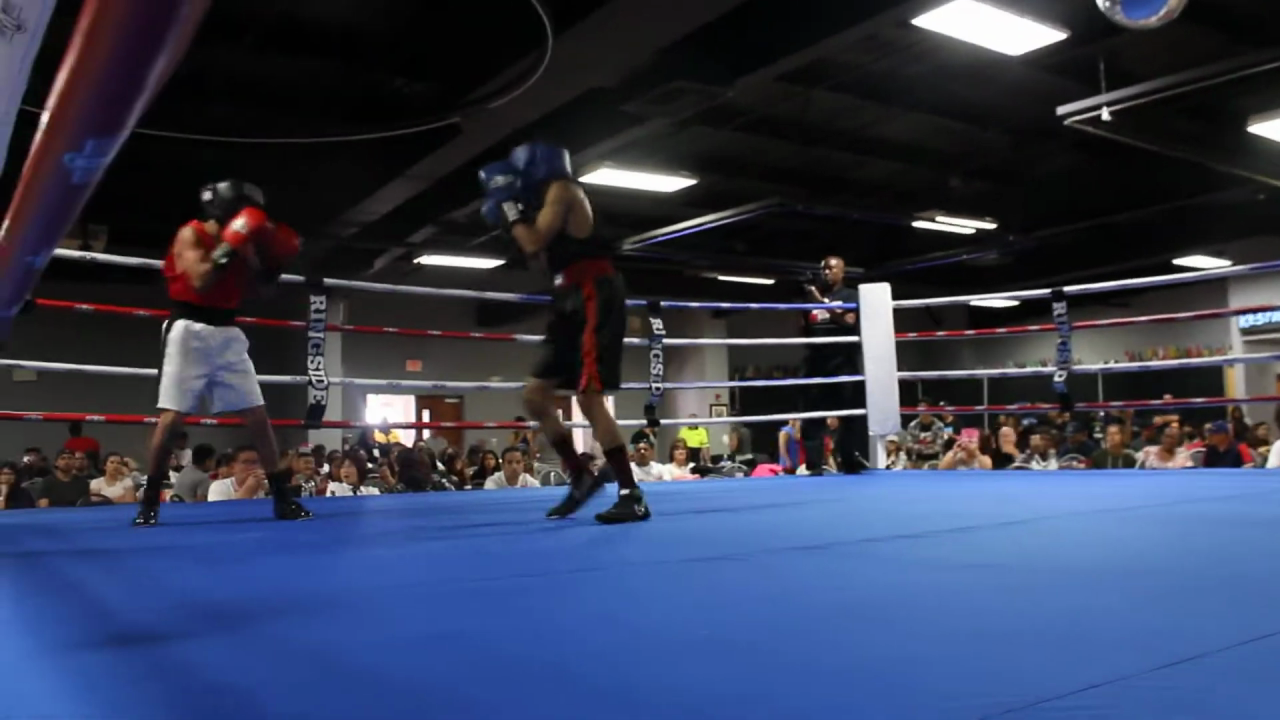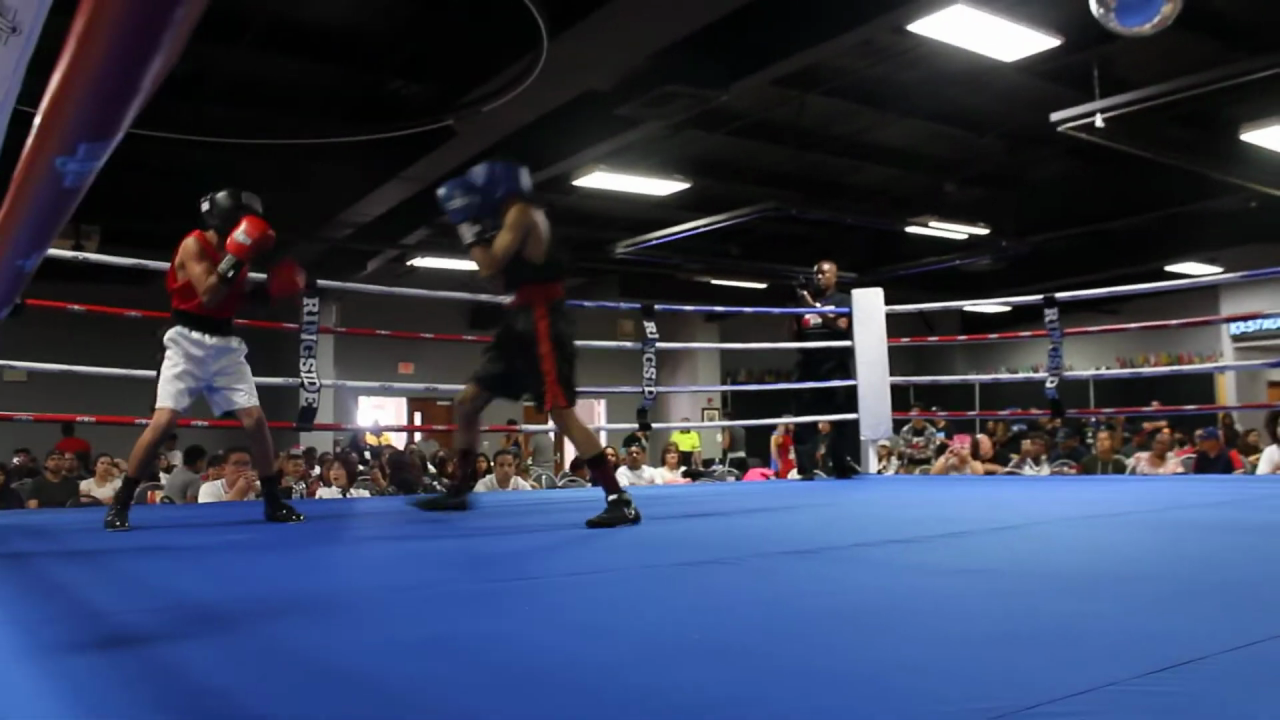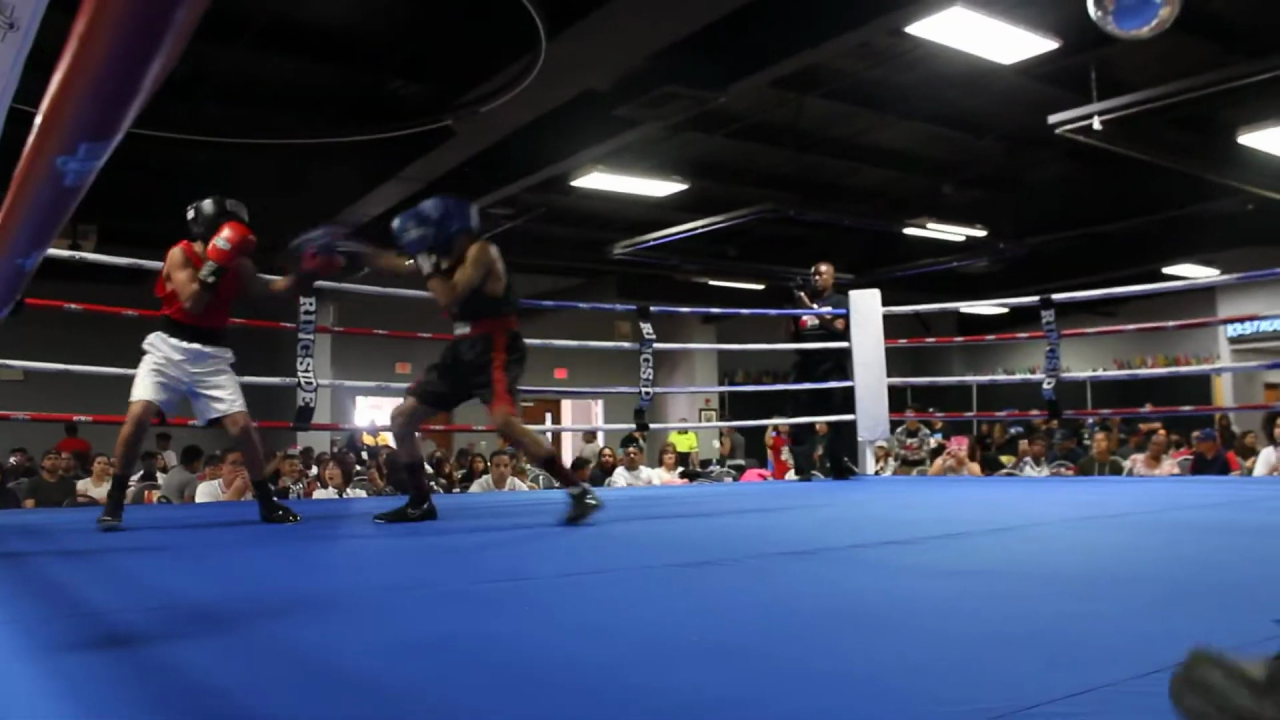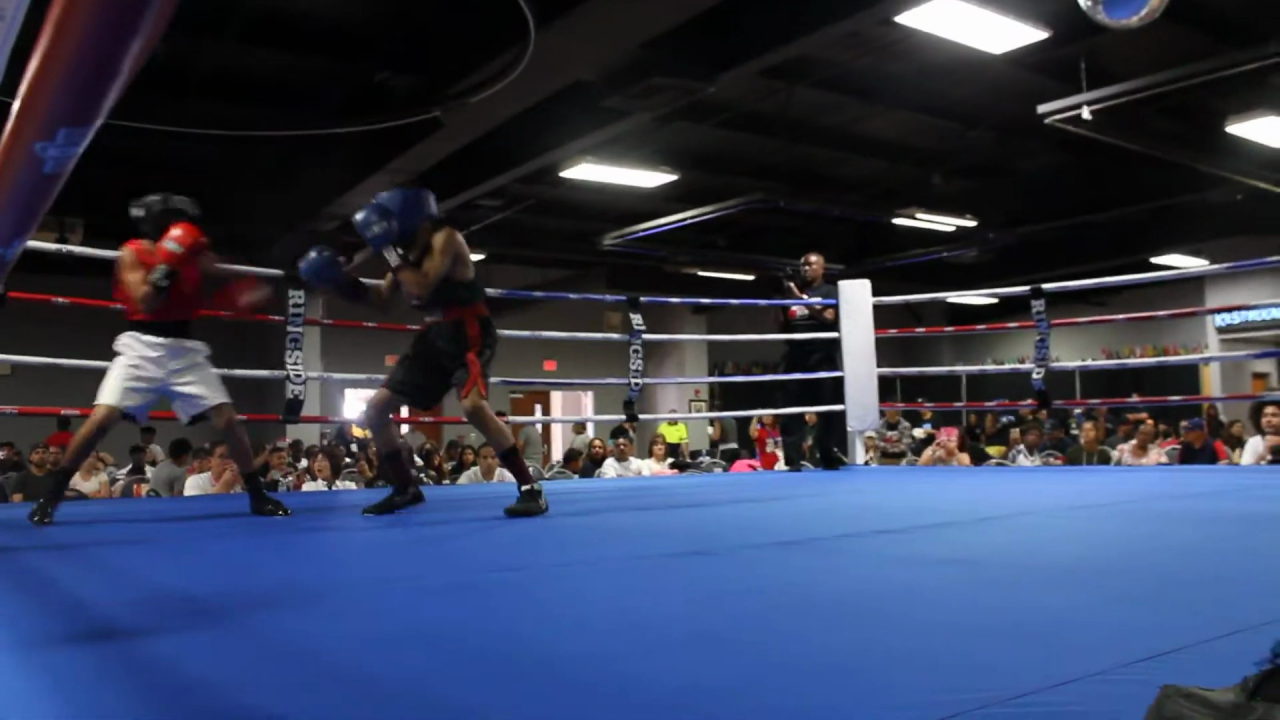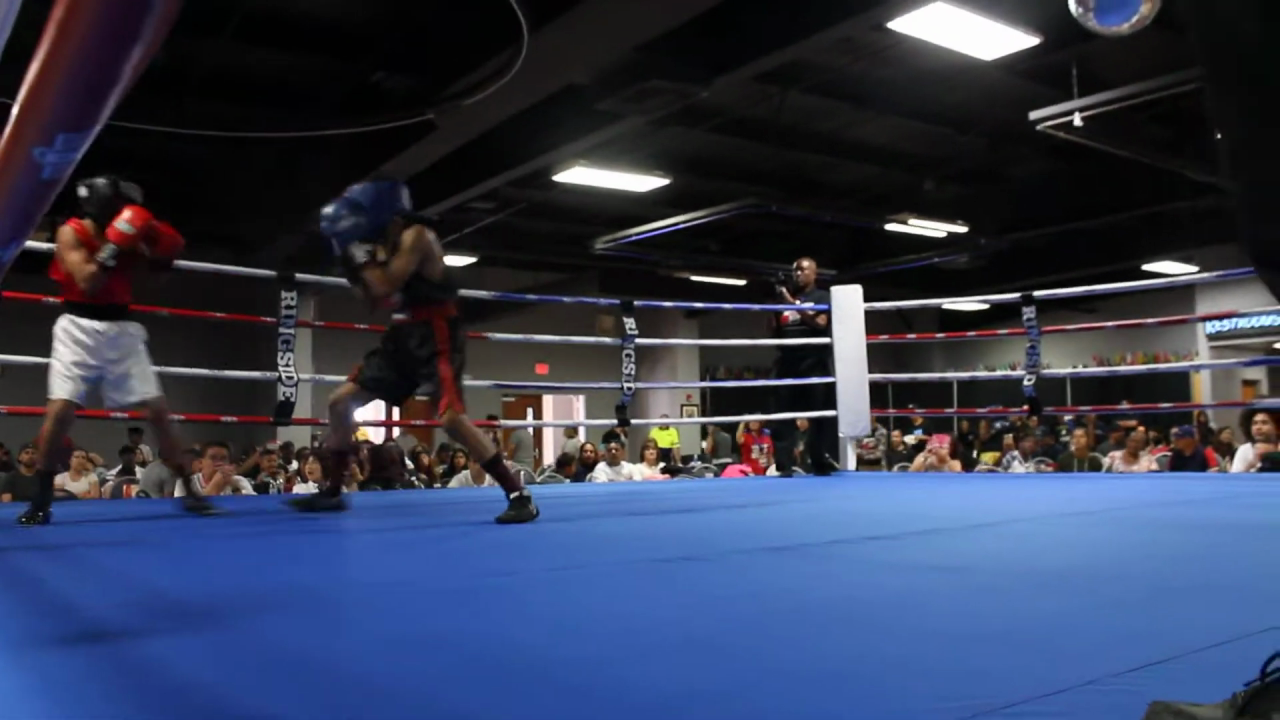
dt=0.2s
person 1, frame 1
left shoulder: (562, 190)
right shoulder: (552, 201)
left elbow: (534, 245)
right elbow: (545, 256)
left wrist: (509, 205)
right wrist: (509, 217)
left hip: (593, 299)
right hip: (572, 304)
left knee: (590, 398)
right knee: (535, 397)
left ankle: (631, 495)
right ankle: (582, 479)
person 1, frame 2
left shoulder: (522, 213)
right shoulder: (511, 220)
left elbow: (490, 267)
left wrist: (467, 224)
right wrist: (474, 231)
left hip: (542, 320)
right hip: (519, 322)
left knee: (560, 413)
right knee: (466, 404)
left ankle: (619, 502)
right ankle: (459, 491)
person 1, frame 3
left shoulder: (481, 251)
right shoulder: (452, 254)
left elbow: (449, 298)
right elbow: (397, 267)
left wrist: (423, 254)
left hip: (495, 350)
right hip: (463, 350)
left knee: (504, 421)
right knee: (402, 418)
left ankle: (577, 491)
right ankle: (419, 504)
person 1, frame 4
left shoulder: (446, 238)
right shoulder: (410, 247)
left elbow: (420, 290)
right elbow: (381, 299)
left wrist: (388, 248)
right wrist: (340, 282)
left hip: (467, 335)
right hip: (432, 337)
left knee: (473, 406)
right knee: (376, 410)
left ankle: (529, 488)
right ankle: (405, 489)
person 1, frame 5
left shoulder: (416, 236)
right shoulder: (385, 244)
left elbow: (388, 287)
right elbow: (380, 297)
left wrist: (357, 244)
right wrist: (352, 255)
left hip: (436, 337)
right hip: (402, 336)
left knee: (452, 419)
right knee: (339, 403)
left ankle: (519, 495)
right ankle: (331, 492)
person 2, frame 1
left shoulder: (242, 242)
right shoulder: (192, 234)
left elbow: (259, 282)
right elbow: (201, 282)
left wrist: (275, 259)
right wrist: (229, 246)
left hip: (227, 335)
right hip: (191, 331)
left knee: (257, 416)
right knee: (172, 418)
left ankle: (282, 498)
right ankle: (150, 502)
person 2, frame 2
left shoulder: (238, 247)
right shoulder: (194, 245)
right elbow: (209, 296)
left wrist: (270, 289)
right wrist: (235, 255)
left hip: (225, 344)
right hip: (188, 341)
left knee: (255, 420)
right knee: (164, 420)
left ankle: (273, 502)
right ankle: (120, 504)
person 2, frame 3
left shoulder: (237, 261)
right shoulder: (181, 254)
left elbow: (269, 289)
right elbow: (191, 303)
left wrist: (306, 273)
right wrist: (215, 261)
left hip: (211, 355)
right hip: (170, 348)
left knee: (242, 427)
right knee: (139, 416)
left ankle: (267, 503)
right ankle: (115, 502)
person 2, frame 4
left shoulder: (196, 256)
right shoulder: (132, 254)
left elbow: (226, 292)
right elbow: (144, 302)
left wrist: (245, 296)
right wrist: (166, 264)
left hip: (184, 349)
right hip: (142, 346)
left knee: (227, 419)
right knee: (102, 419)
left ankle: (259, 496)
right ankle: (53, 494)
person 2, frame 5
left shoulder: (126, 236)
right shoulder: (71, 233)
left elbow: (152, 264)
right elbow: (86, 283)
left wrist: (162, 250)
right wrist: (115, 245)
left hip: (121, 331)
right hip: (79, 328)
left knee: (157, 410)
right knee: (60, 411)
left ankle: (188, 489)
right ankle: (41, 500)
person 3, frame 1
left shoulder: (849, 296)
right shoulder: (812, 297)
left elbow: (849, 321)
right elbow: (803, 330)
left wrist: (823, 302)
left hip: (843, 362)
right hip: (817, 362)
left knee: (850, 414)
right knee: (812, 415)
left ankle: (852, 463)
right ankle: (814, 465)
person 3, frame 2
left shoulder: (843, 300)
right shoulder: (805, 302)
left elbow: (841, 325)
right elbow: (796, 334)
left wrist: (815, 307)
left hip: (835, 367)
right hip: (809, 366)
left knee: (842, 419)
right knee: (804, 420)
left ankle: (843, 467)
right ankle: (805, 469)
person 3, frame 3
left shoulder: (840, 302)
right shoulder: (803, 303)
left elbow: (838, 326)
right elbow: (793, 335)
left wrist: (812, 308)
left hip: (833, 368)
right hip: (807, 367)
left knee: (839, 419)
right knee: (801, 420)
left ankle: (841, 468)
right ankle: (803, 470)
person 3, frame 4
left shoulder: (829, 292)
right shoulder: (792, 294)
left elbow: (828, 317)
right elbow: (783, 326)
left wrist: (801, 298)
left hip: (823, 357)
right hip: (796, 357)
left knee: (829, 410)
right knee: (792, 411)
left ankle: (830, 458)
right ankle: (793, 460)
person 3, frame 5
left shoulder: (822, 297)
right shoulder: (785, 299)
left elbow: (820, 322)
right elbow: (775, 330)
left wrist: (793, 304)
left hip: (814, 363)
right hip: (788, 362)
left knee: (821, 416)
right knee: (784, 416)
left ankle: (822, 464)
right ankle: (784, 466)
